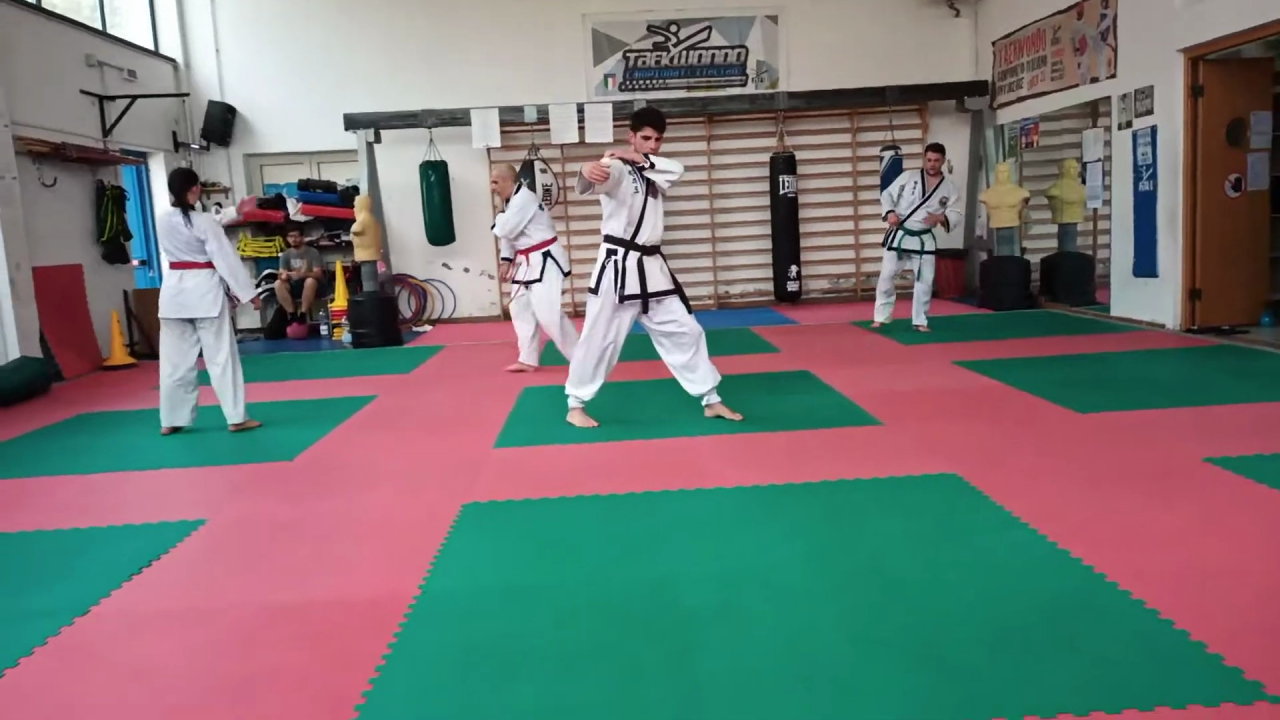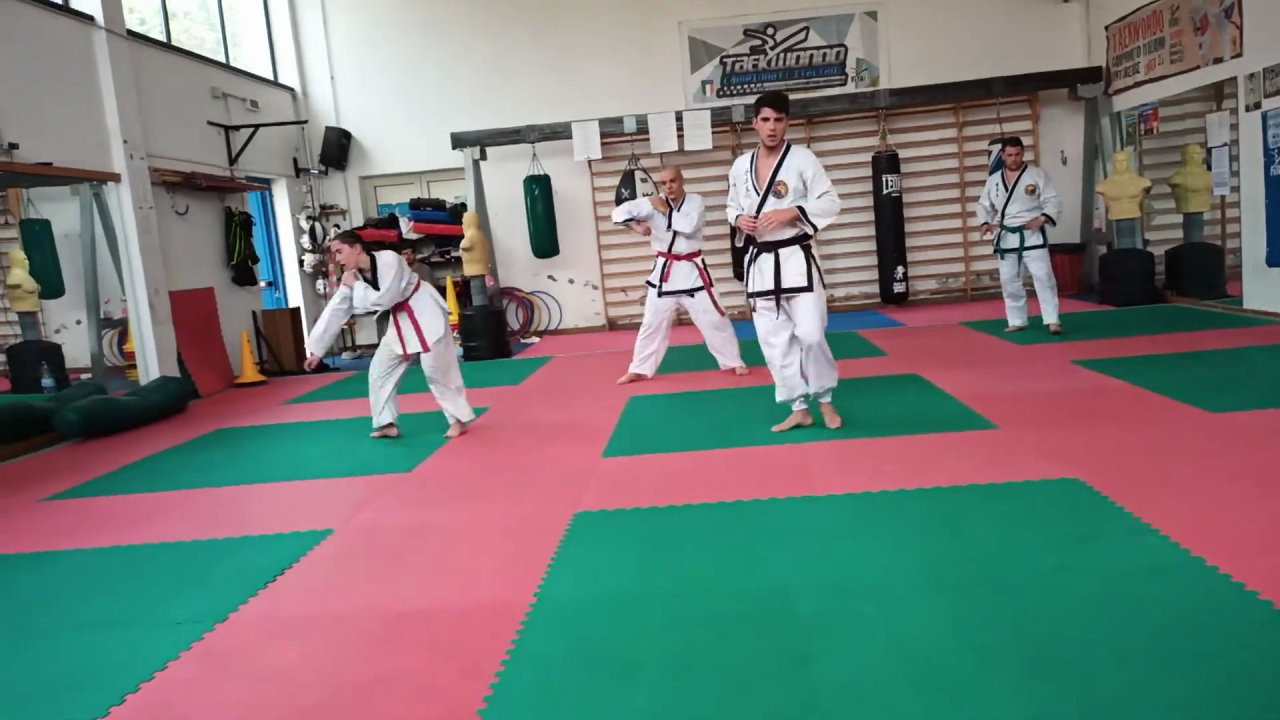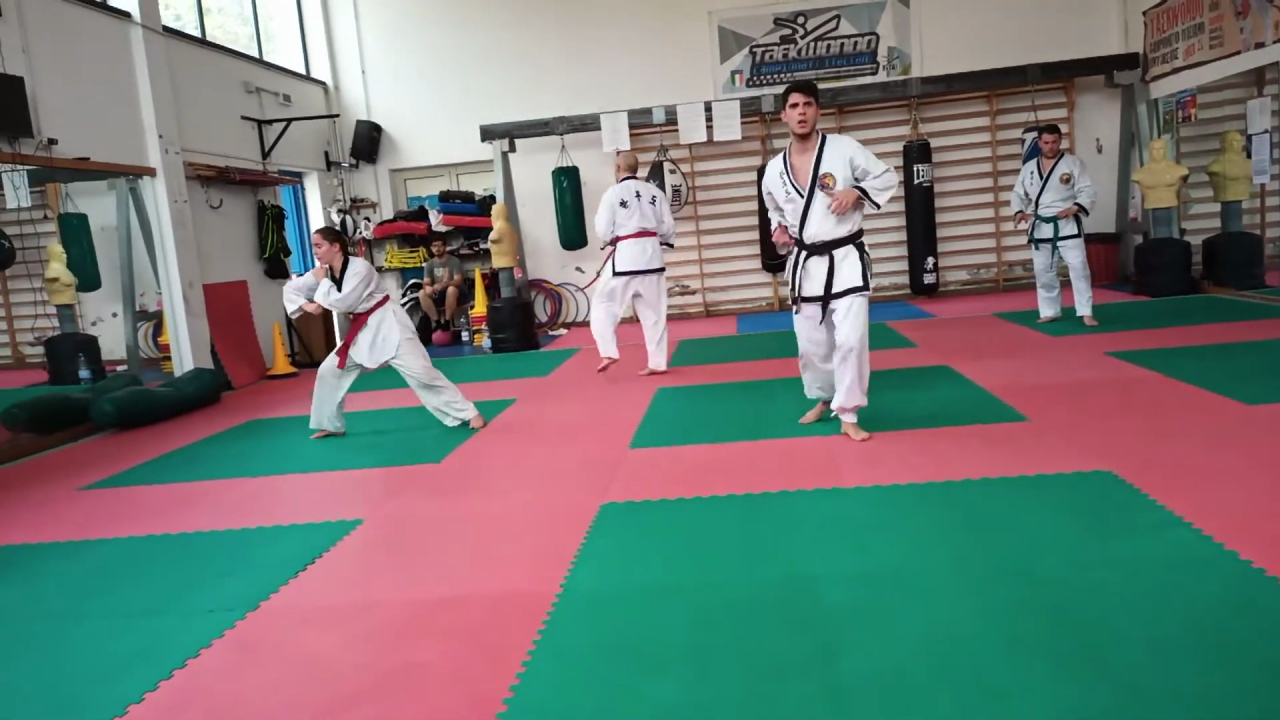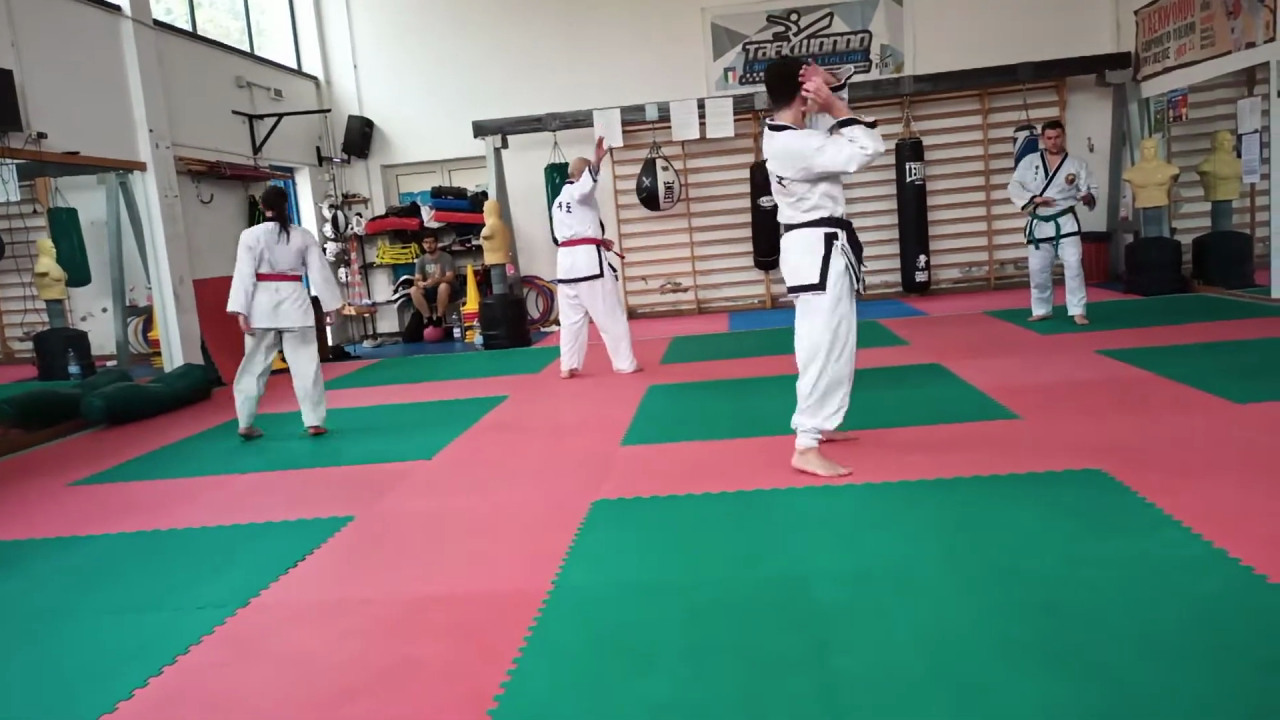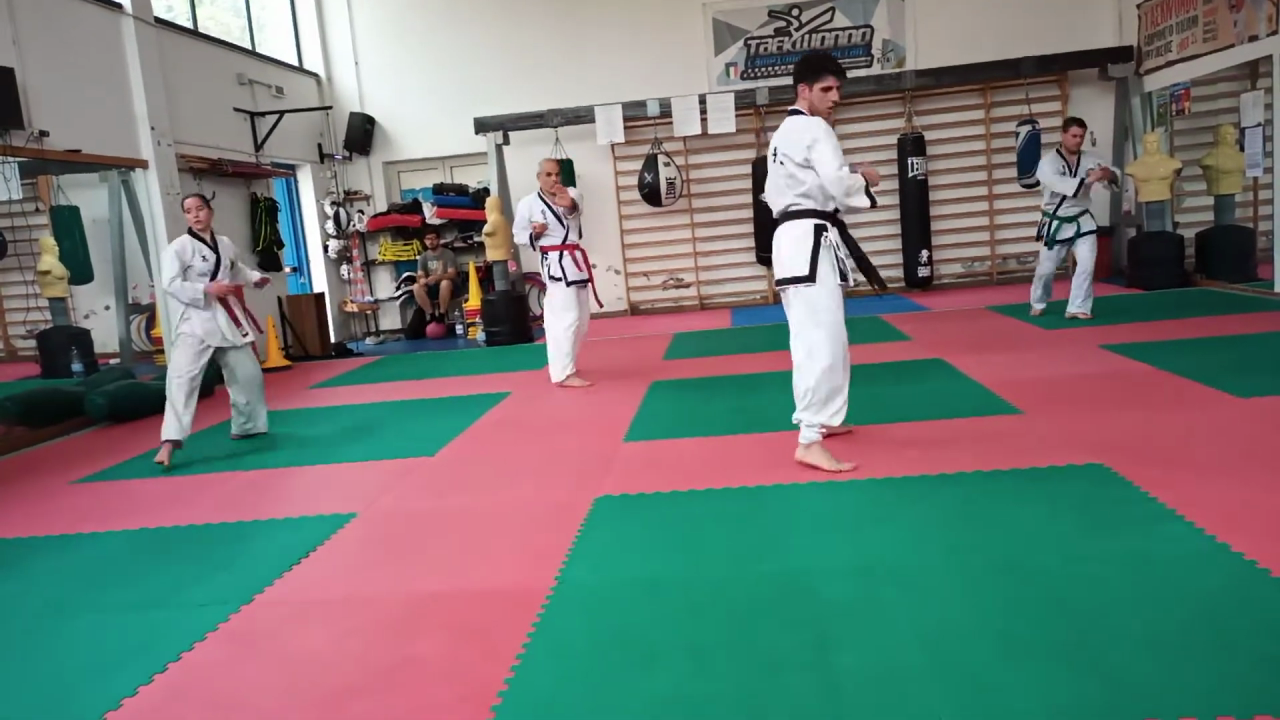
dt=1s
person 1, frame 1
left shoulder: (651, 170)
right shoulder: (615, 167)
left elbow: (676, 170)
right elbow: (596, 179)
left wrist: (639, 159)
right wrist: (587, 171)
left hip: (651, 266)
right hip: (618, 266)
left knee: (684, 331)
right knee: (599, 338)
left ankle: (711, 400)
right ankle: (575, 405)
person 1, frame 2
left shoulder: (803, 159)
right shoulder: (741, 166)
left elbow: (830, 202)
right elbow: (732, 206)
left wrist: (791, 213)
right wrist: (739, 220)
left hip: (796, 259)
right hip: (760, 263)
left knee: (811, 334)
right knee: (775, 342)
left ankle: (824, 399)
right ankle: (799, 408)
person 1, frame 3
left shoulder: (844, 147)
right shoulder: (775, 170)
left elbow: (888, 177)
left wrist: (857, 190)
right wrist: (778, 229)
left hip: (846, 260)
right hip: (805, 265)
left knee: (851, 339)
right knee: (810, 344)
left ankle: (848, 414)
right ankle: (825, 398)
person 1, frame 4
left shoulder: (775, 135)
right shoulder: (800, 144)
right elbow: (865, 148)
left wrist: (823, 88)
right wrist: (834, 108)
left hip: (806, 249)
right hip: (820, 250)
left knee: (831, 344)
right knee: (824, 348)
left ankle: (818, 424)
right ankle: (806, 448)
person 1, frame 5
left shoulder: (785, 133)
right shoulder: (811, 129)
left elbow: (773, 194)
right elbow: (838, 182)
left wrist: (852, 183)
right wrist: (863, 180)
left hip: (803, 242)
right hip: (809, 243)
left knee: (815, 340)
right knee: (823, 343)
left ankle: (818, 419)
right ankle: (810, 441)
person 2, frame 1
left shoulder: (162, 220)
right shoulder: (205, 222)
right elbow: (227, 260)
right wrist: (249, 293)
left hip: (173, 292)
right hip: (205, 292)
left knee: (175, 361)
right knee: (221, 356)
left ankle: (171, 421)
right ankle: (236, 418)
person 2, frame 2
left shoulder: (389, 260)
right shoulder: (351, 278)
left elbow: (386, 300)
right elbow: (335, 312)
left wrist: (356, 285)
right wrist: (316, 349)
left hip: (423, 311)
right hip: (398, 320)
left knee: (436, 368)
right knee: (380, 370)
left ankle: (458, 419)
right ankle: (386, 424)
person 2, frame 3
left shoulder: (360, 268)
right shoulder: (323, 272)
left elbow: (342, 304)
right elbow: (291, 288)
left wrist: (323, 282)
right wrist: (306, 303)
left hip: (387, 324)
right hip: (360, 330)
left knee: (420, 371)
right knee: (328, 372)
left ankle: (468, 413)
right ankle: (330, 424)
person 2, frame 4
left shoulder: (251, 235)
right shoulder: (304, 236)
left elbow: (244, 275)
right elbow: (320, 272)
left wrist: (240, 311)
right wrist: (331, 304)
left hip: (261, 303)
right hip: (294, 301)
left knee: (254, 366)
right knee: (305, 364)
left ankle: (247, 423)
right ankle: (313, 421)
person 2, frame 5
left shoulder: (224, 243)
right shoulder: (179, 246)
left elbow: (237, 270)
right elbow: (170, 283)
left wrist: (257, 279)
right wrist: (207, 290)
left hip: (226, 316)
right hip: (193, 318)
left knee: (248, 374)
right knee: (182, 377)
left ankle: (247, 424)
right ankle: (169, 442)
person 3, frame 1
left shoulder: (524, 199)
right shoulder: (515, 199)
left elbow: (504, 231)
right elbow: (509, 236)
left wrist: (502, 214)
right wrist: (508, 260)
left hip: (546, 261)
right hip: (529, 263)
left knee: (548, 316)
right knee: (521, 312)
right ankle: (528, 359)
person 3, frame 2
left shoulder: (696, 201)
right shoulder: (653, 203)
left elbow: (688, 226)
right elbow: (620, 211)
left wrist: (665, 210)
right wrist: (634, 224)
left hip: (693, 270)
right hip: (665, 271)
left knee: (714, 318)
right knee: (652, 322)
left ankle: (734, 362)
right ankle: (639, 369)
person 3, frame 3
left shoulder: (613, 193)
right shoulder: (654, 191)
left elbow: (602, 230)
right elbow: (668, 224)
left wrist: (614, 240)
right wrist: (661, 242)
left hip: (627, 253)
right hip: (651, 251)
left knee: (603, 305)
right knee: (654, 312)
left ankle: (608, 352)
right ankle: (658, 363)
person 3, frame 4
left shoulder: (559, 201)
right shoulder: (580, 190)
right elbow: (584, 188)
left wrist: (597, 241)
right wrist: (596, 164)
left hip: (566, 260)
right hip: (589, 259)
left knee: (571, 317)
right knee: (611, 314)
left ankle: (568, 366)
right ankle: (625, 363)
person 3, frame 5
left shoulder: (570, 194)
right shoulder: (528, 203)
left elbow: (576, 207)
right elbow: (518, 234)
left wrist: (569, 203)
right wrist: (534, 233)
left hip: (575, 260)
right hip: (554, 264)
left knee: (579, 318)
right knee: (565, 318)
left ankle: (561, 365)
right ankle: (562, 373)
person 4, frame 1
left shoulder: (949, 187)
right shoulder: (908, 176)
left elbow: (955, 213)
right elbow: (887, 195)
left wrist: (942, 218)
right wrist: (889, 213)
left hip: (923, 239)
right hip: (899, 235)
left knee: (925, 281)
right knee: (887, 275)
left ankle: (920, 321)
right ankle: (882, 316)
person 4, frame 2
left shoulder: (1037, 175)
right shoulder: (994, 180)
left elbow: (1052, 201)
right elbow: (984, 205)
left wrist: (1042, 218)
right wrist: (985, 223)
left hip: (1032, 235)
right hip: (1006, 237)
left knee: (1043, 277)
right knee: (1009, 281)
left ankle: (1053, 320)
right ankle: (1017, 320)
person 4, frame 3
left shoulder: (1073, 163)
right shoulder: (1029, 168)
left elbow: (1087, 191)
right elbow: (1018, 194)
left wrist: (1075, 208)
right wrist: (1019, 212)
left hip: (1067, 225)
right hip: (1040, 227)
left knee: (1078, 267)
right knee: (1043, 272)
left ankle: (1086, 313)
right ankle: (1049, 312)
person 4, frame 4
left shoulder: (1077, 164)
right shoulder: (1029, 161)
left elbow: (1085, 192)
right elbow: (1015, 186)
left wrist: (1089, 198)
right wrist: (1033, 199)
left hip: (1065, 223)
right hip: (1038, 224)
left knee: (1073, 266)
right knee: (1038, 270)
left ankle: (1077, 311)
right ankle: (1042, 310)
person 4, frame 5
left shoulder: (1087, 160)
right shoulder: (1049, 161)
left elbow: (1113, 178)
right elbow: (1054, 183)
left wrist: (1109, 175)
right wrist: (1087, 180)
left hip: (1082, 222)
right hip: (1055, 224)
left knee: (1086, 265)
right knee: (1046, 268)
left ankle: (1077, 307)
right ankle: (1038, 303)
